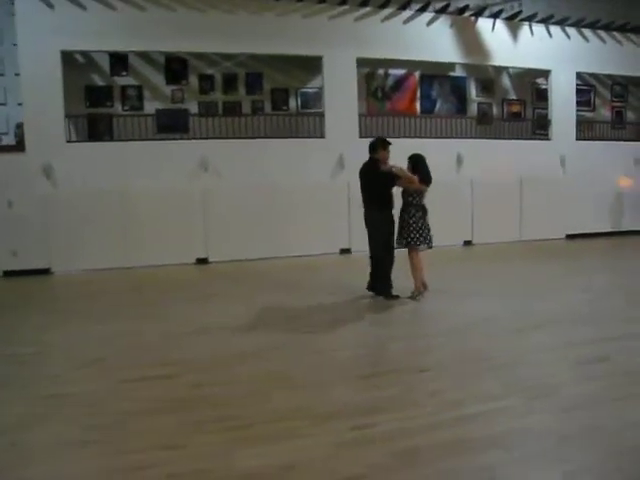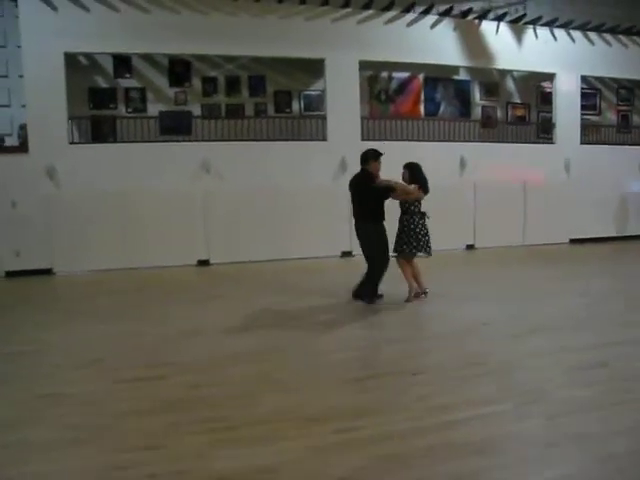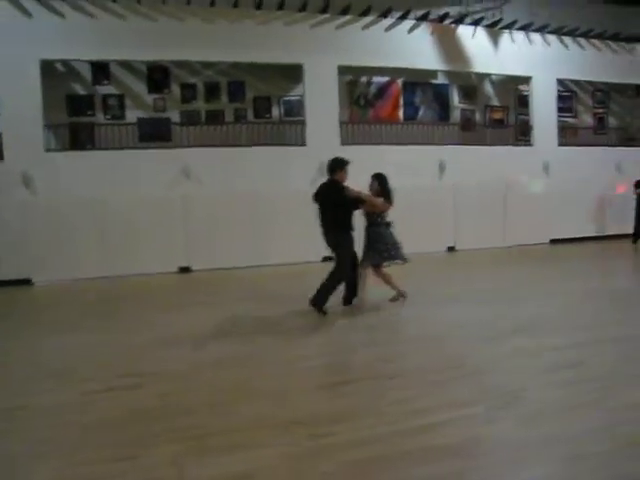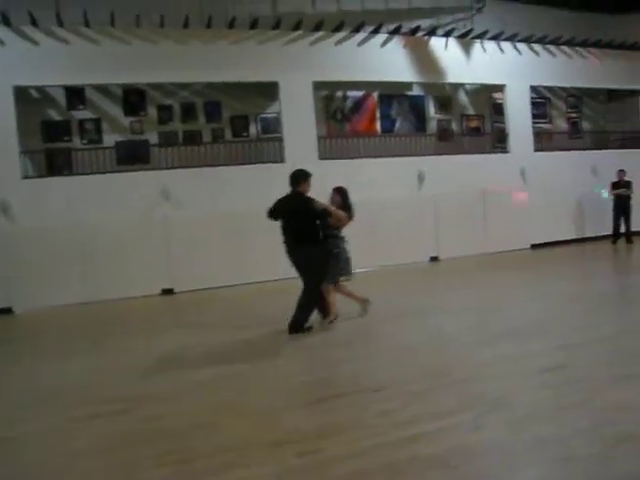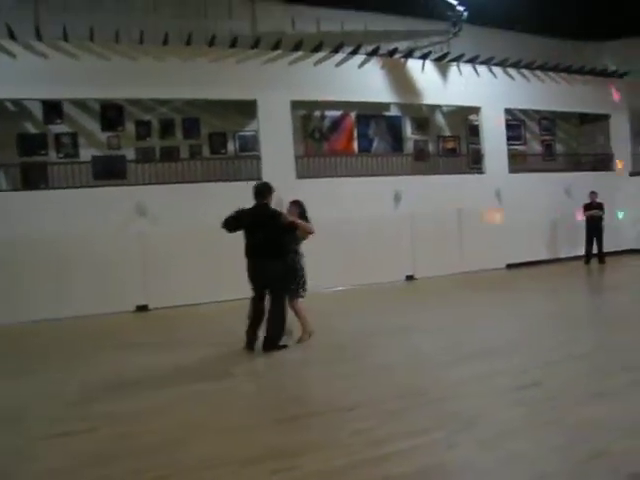
dt=0.3s
person 1, frame 1
left shoulder: (366, 168)
right shoulder: (379, 169)
right elbow: (404, 181)
right wrist: (417, 184)
left hip: (370, 213)
right hip: (381, 214)
left knee: (376, 250)
right knee: (386, 252)
left ankle: (375, 285)
right ankle: (384, 289)
person 1, frame 2
left shoulder: (356, 180)
right shoulder: (373, 182)
right elbow: (394, 192)
right wrist: (412, 192)
left hip: (361, 224)
right hip: (373, 226)
left knee: (373, 259)
right knee: (381, 261)
left ankle: (369, 292)
right ankle: (363, 292)
person 1, frame 3
left shoulder: (322, 189)
right shoulder: (342, 191)
right elbow: (366, 203)
right wrist: (377, 202)
left hip: (329, 233)
right hip: (341, 235)
left knee: (352, 263)
right knee: (341, 270)
left ankle: (350, 297)
right ankle: (318, 300)
person 1, frame 4
left shoulder: (283, 202)
right shoulder: (308, 203)
left elbow: (272, 214)
right elbow: (338, 216)
right wrist: (341, 217)
left hip: (293, 249)
right hip: (308, 249)
left knee: (314, 280)
right knee: (312, 285)
left ankle: (324, 310)
right ankle: (297, 324)
person 1, frame 5
left shoulder: (246, 215)
right shoulder: (276, 216)
left elbow: (227, 225)
right elbow: (299, 228)
left hip: (254, 264)
right hip: (275, 265)
left knee: (257, 301)
right knee: (277, 304)
left ankle: (251, 339)
right ankle: (271, 342)
person 2, frame 1
left shoulder: (416, 179)
right shoulder: (419, 181)
left hip: (413, 216)
right hip: (414, 216)
left knee: (413, 253)
right knee: (414, 252)
left ankle: (418, 287)
right ankle: (422, 283)
person 2, frame 2
left shoulder: (416, 188)
right shoulder: (410, 189)
left elbow: (404, 195)
left hip: (414, 226)
right hip: (408, 225)
left knee: (401, 258)
right knee: (408, 259)
left ankle: (412, 288)
right ankle: (421, 288)
person 2, frame 3
left shoulder: (383, 201)
left elbow: (376, 206)
left hip: (380, 235)
right hip: (373, 235)
left knee: (364, 266)
right knee: (377, 269)
right ankle: (400, 291)
person 2, frame 4
left shoulder: (344, 214)
left elbow: (341, 220)
left hip: (335, 248)
right hip: (327, 248)
left knee: (326, 283)
right knee: (335, 284)
left ankle: (332, 312)
right ankle: (362, 300)
person 2, frame 5
left shoulder: (300, 228)
left elbow: (310, 230)
left wrist: (295, 221)
left hip: (294, 264)
left knee: (293, 301)
right knee: (287, 300)
left ankle: (307, 330)
